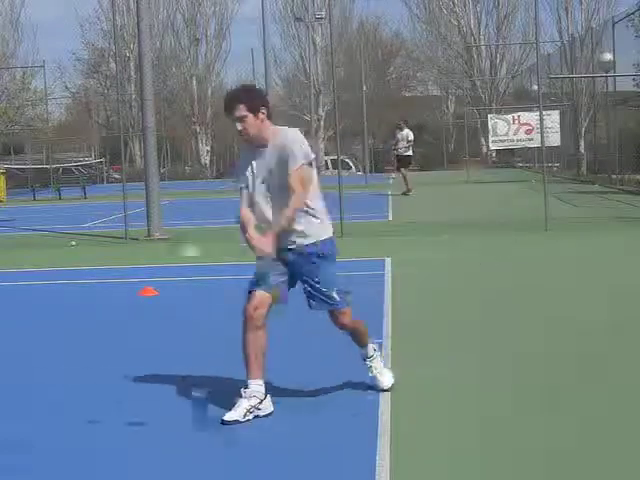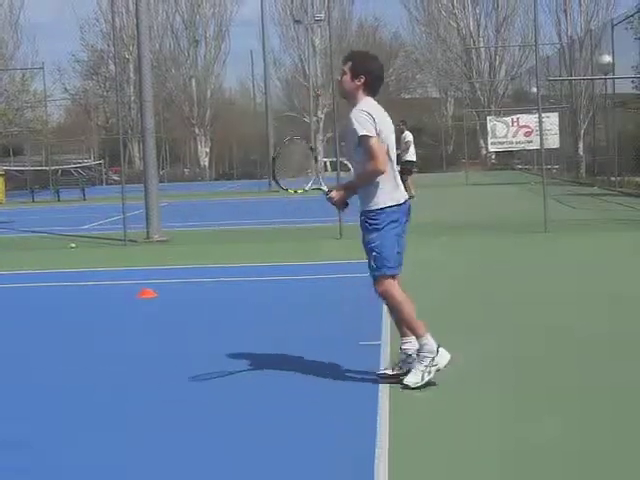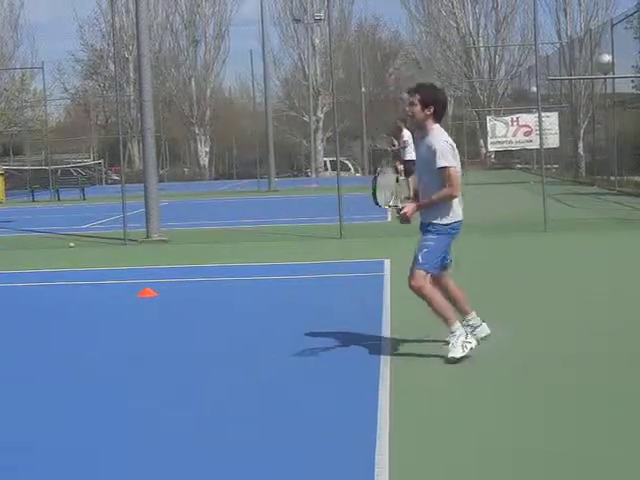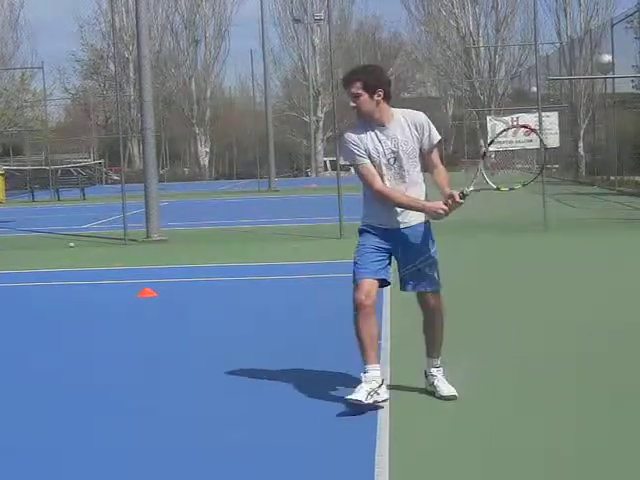
dt=1s
person 1, frame 1
left shoulder: (291, 142)
right shoulder: (246, 157)
left elbow: (299, 197)
right elbow: (246, 208)
left wrist: (271, 237)
right wrist: (253, 237)
left hip: (313, 246)
right hip: (276, 249)
left knee: (342, 317)
right knee: (254, 310)
left ankle: (371, 356)
right ankle: (256, 394)
person 1, frame 2
left shoulder: (360, 113)
right shoulder: (376, 112)
left elbow: (377, 164)
left wrist: (344, 189)
right wrist: (349, 188)
left hip: (383, 210)
right hip: (390, 206)
left knee: (386, 285)
right knee: (386, 283)
left ankle: (430, 350)
right ankle: (410, 349)
person 1, frame 3
left shoulder: (440, 143)
right shoulder: (421, 138)
left elbow: (453, 189)
left wrist: (416, 205)
right wrist: (412, 205)
left hip: (442, 223)
right hip: (431, 222)
left knee: (418, 281)
right knee: (439, 277)
left ankle: (459, 334)
right ankle: (473, 323)
person 1, frame 4
left shoulder: (416, 121)
right shoulder: (352, 139)
left elbow: (434, 165)
right elbow: (379, 188)
left wrist: (448, 192)
right wrist: (428, 206)
left hip: (415, 229)
right hip: (375, 231)
left knee: (431, 303)
right knee: (364, 298)
left ankle: (434, 370)
right ankle: (372, 378)
